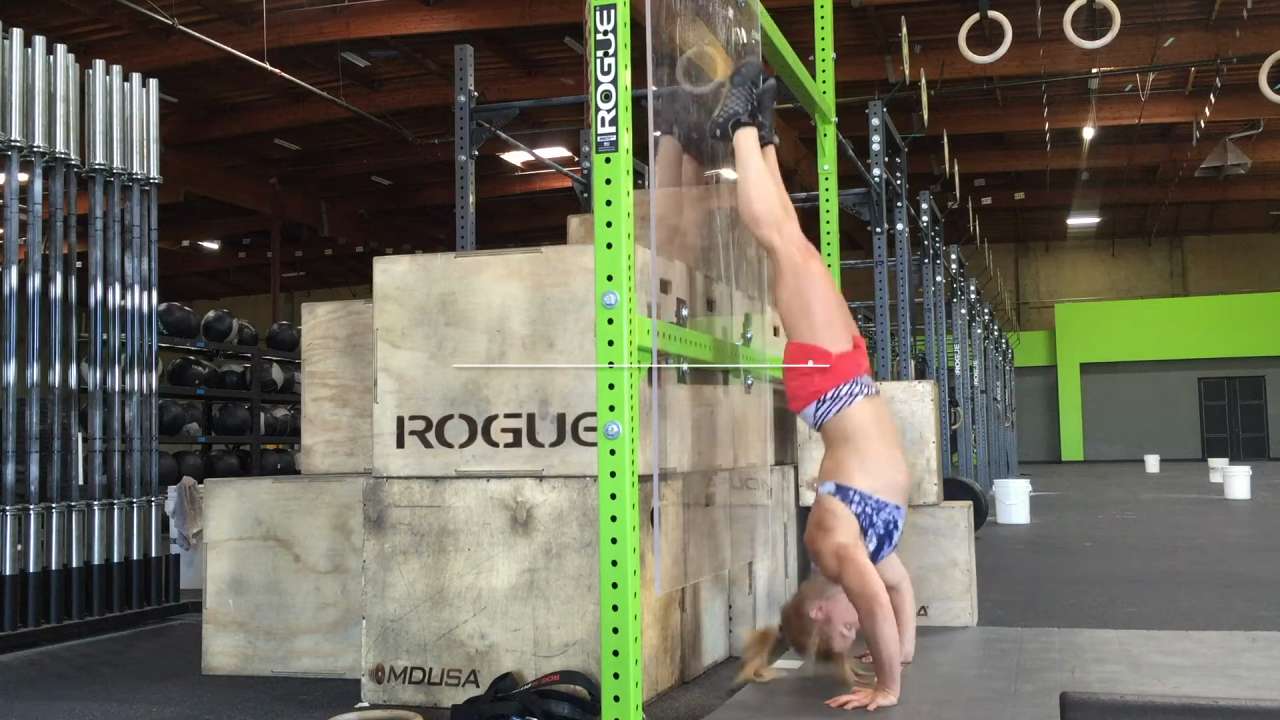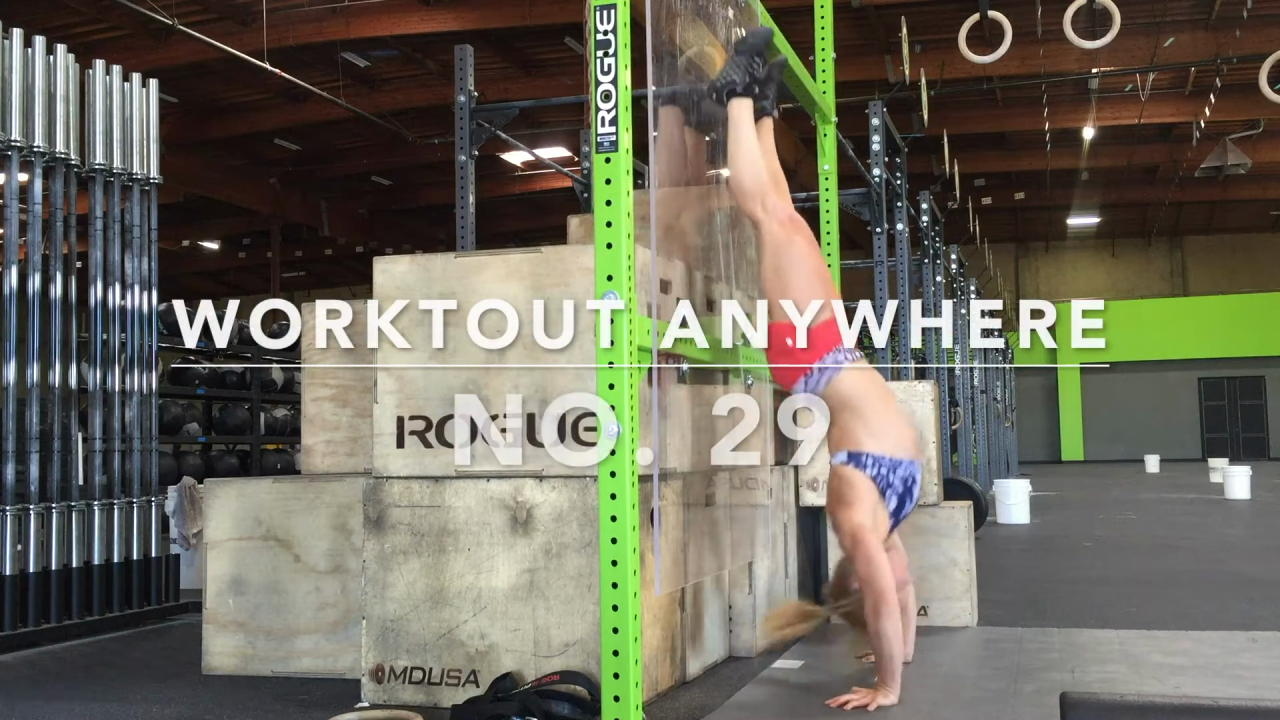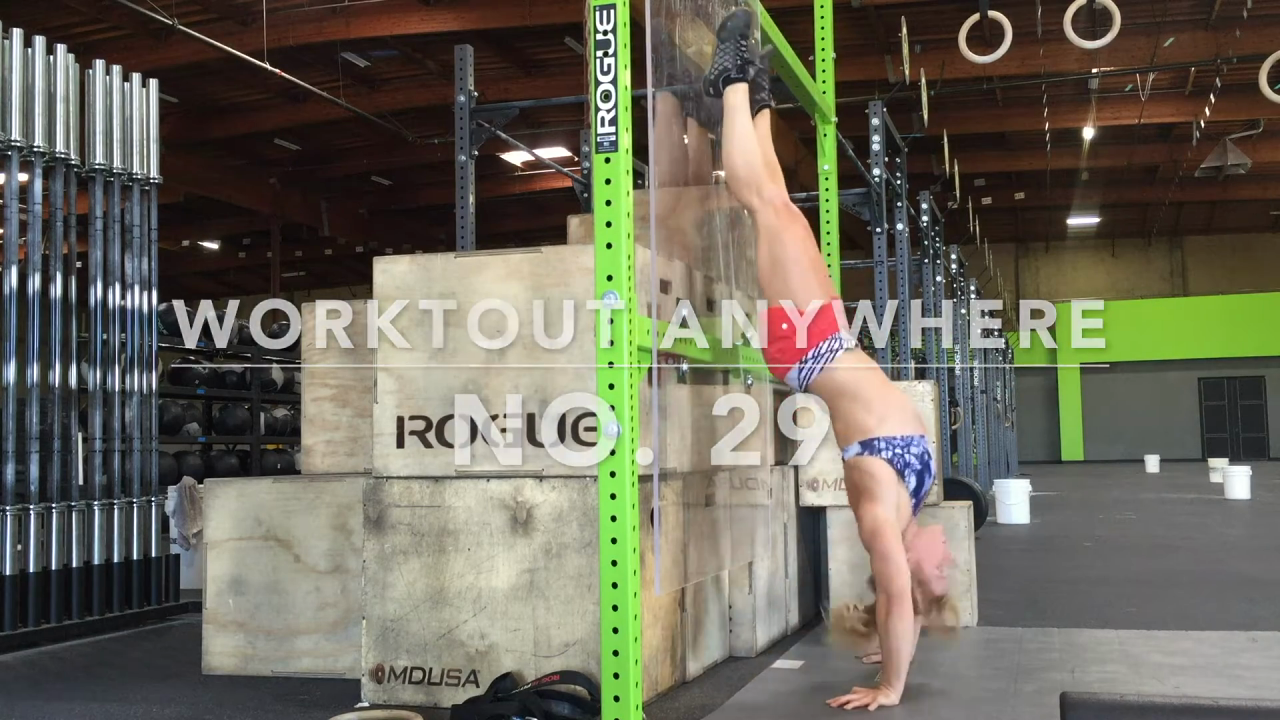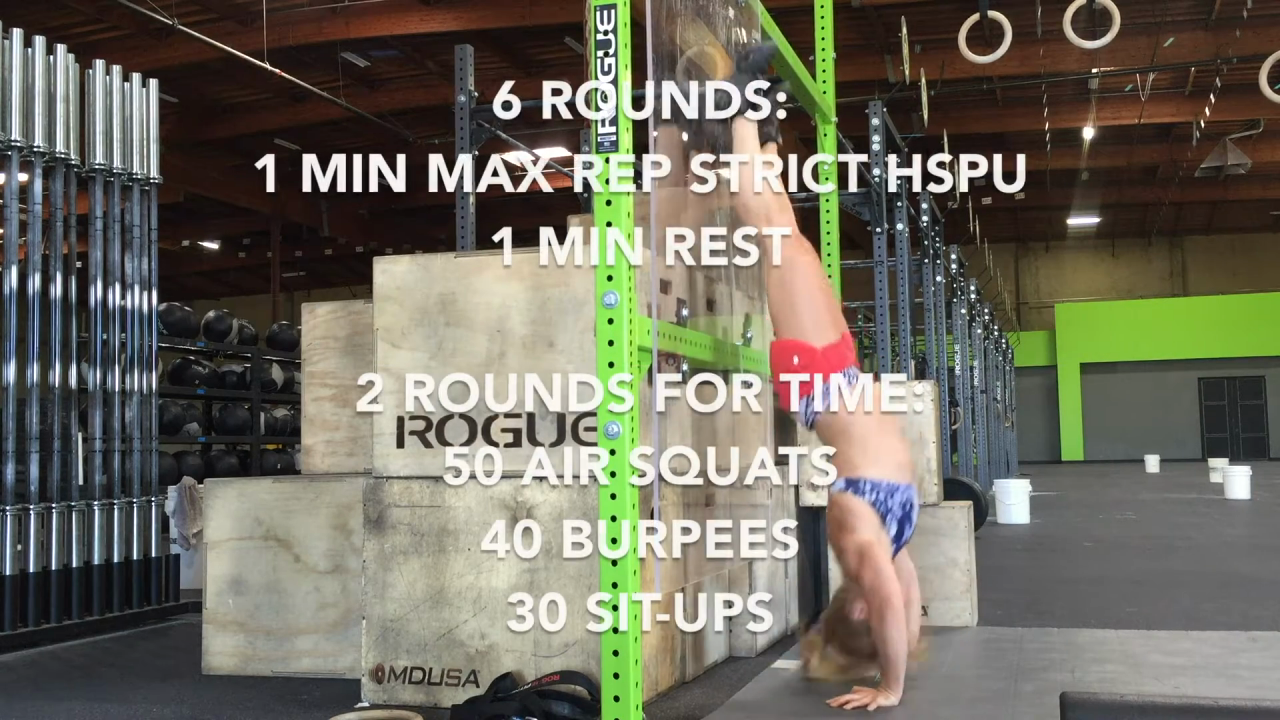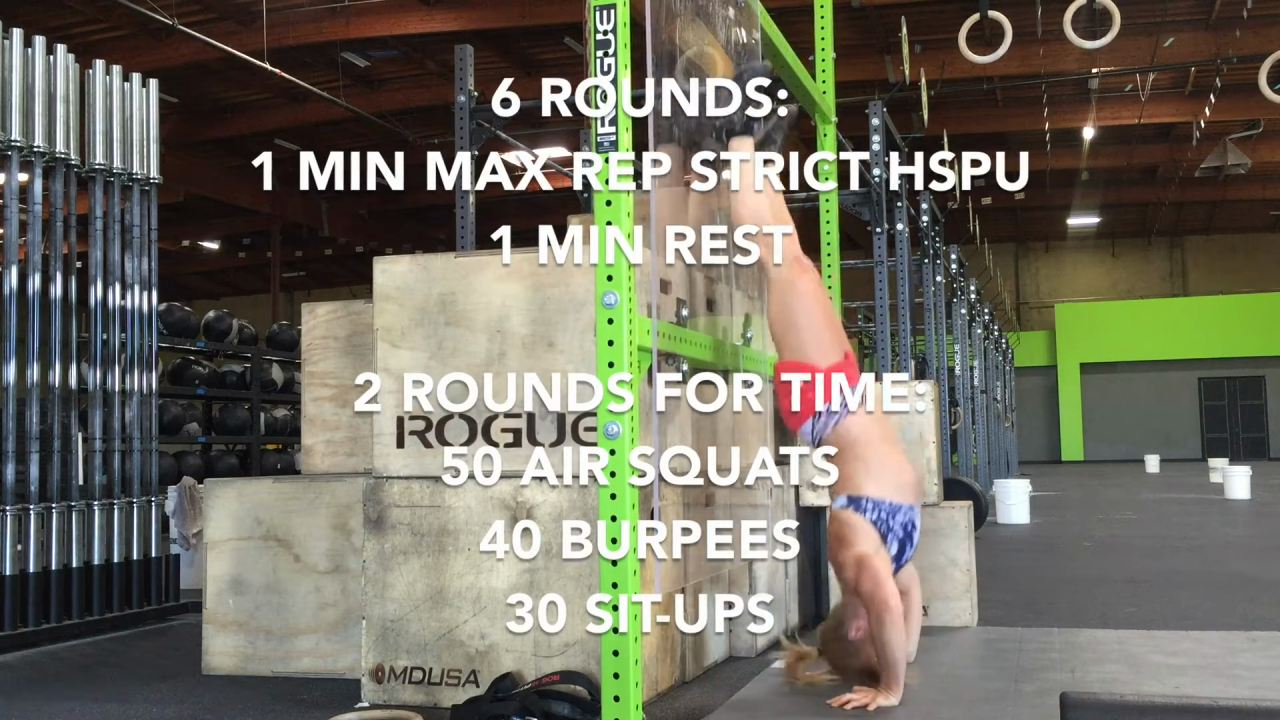
dt=1s
person 1, frame 1
right shoulder: (836, 541)
left wrist: (897, 664)
right wrist: (887, 686)
left hip: (836, 377)
right hip: (830, 376)
left knee: (788, 245)
right knee: (785, 242)
right ankle: (745, 124)
person 1, frame 2
left shoulder: (866, 506)
right shoulder: (859, 509)
right wrist: (888, 686)
left hip: (823, 352)
right hip: (815, 351)
left knee: (779, 217)
right knee: (773, 215)
left ankle: (756, 101)
right ankle: (741, 94)
person 1, frame 3
left shoulder: (892, 502)
right shoulder: (882, 502)
right wrist: (889, 688)
left hip: (819, 341)
right hip: (810, 343)
left knee: (776, 209)
right knee: (769, 205)
left ankle: (751, 91)
right ankle: (737, 80)
person 1, frame 4
left shoulder: (868, 531)
right shoulder: (862, 531)
right wrist: (890, 688)
left hip: (823, 370)
right hip: (816, 371)
left knee: (782, 235)
right knee: (775, 231)
left ankle: (759, 126)
right ankle: (748, 118)
person 1, frame 5
left shoulder: (865, 549)
right shoulder: (862, 549)
left wrist: (890, 686)
right wrist: (889, 685)
left hip: (831, 396)
right hip: (823, 395)
left knee: (787, 265)
right knee: (780, 259)
right ankle: (744, 139)
